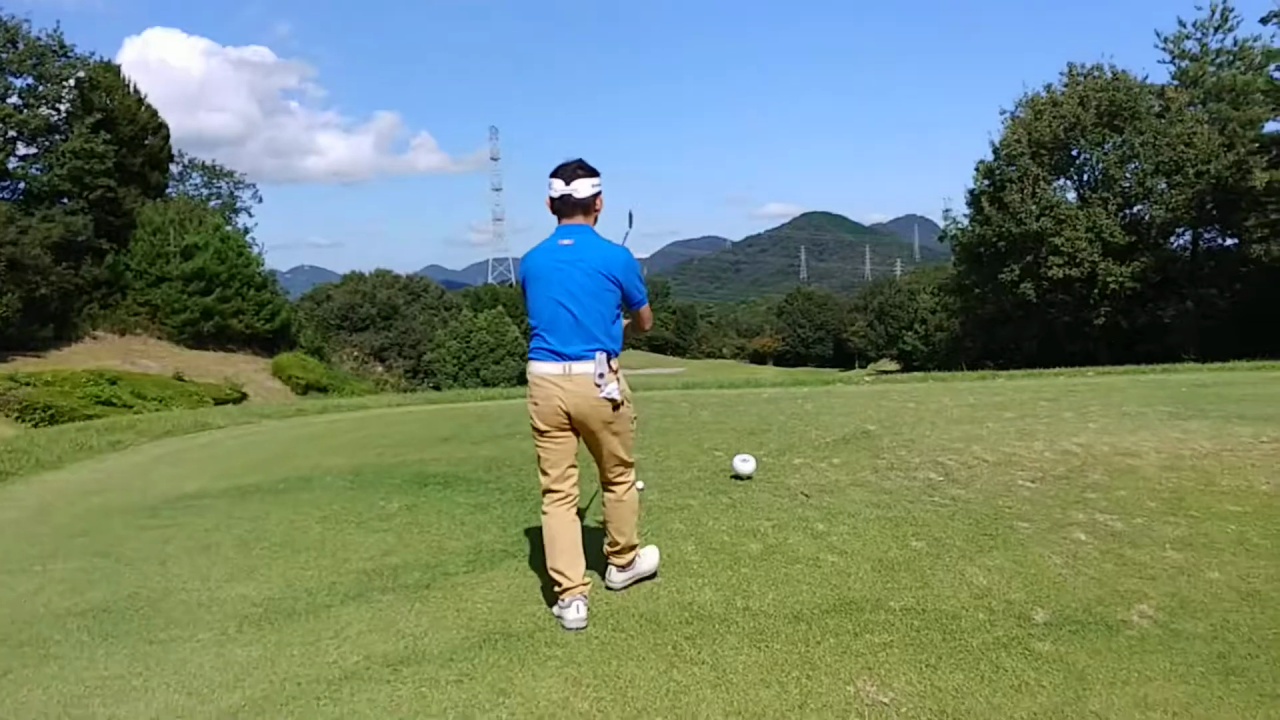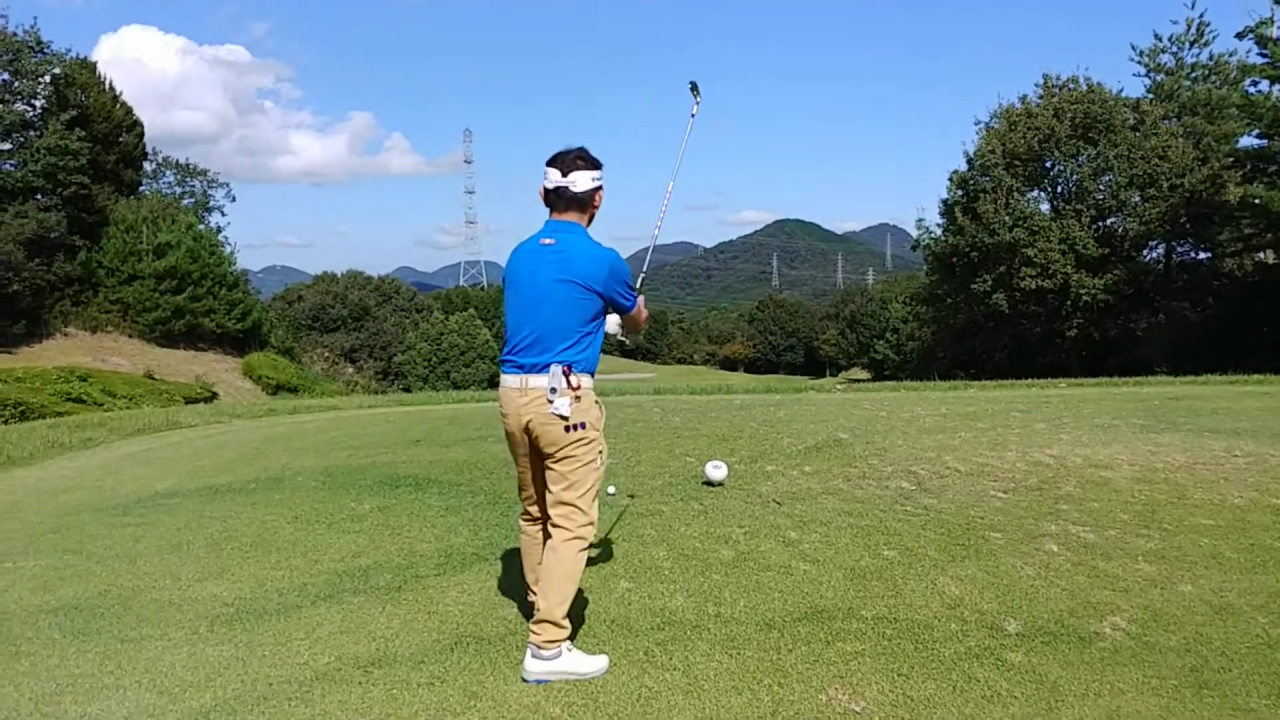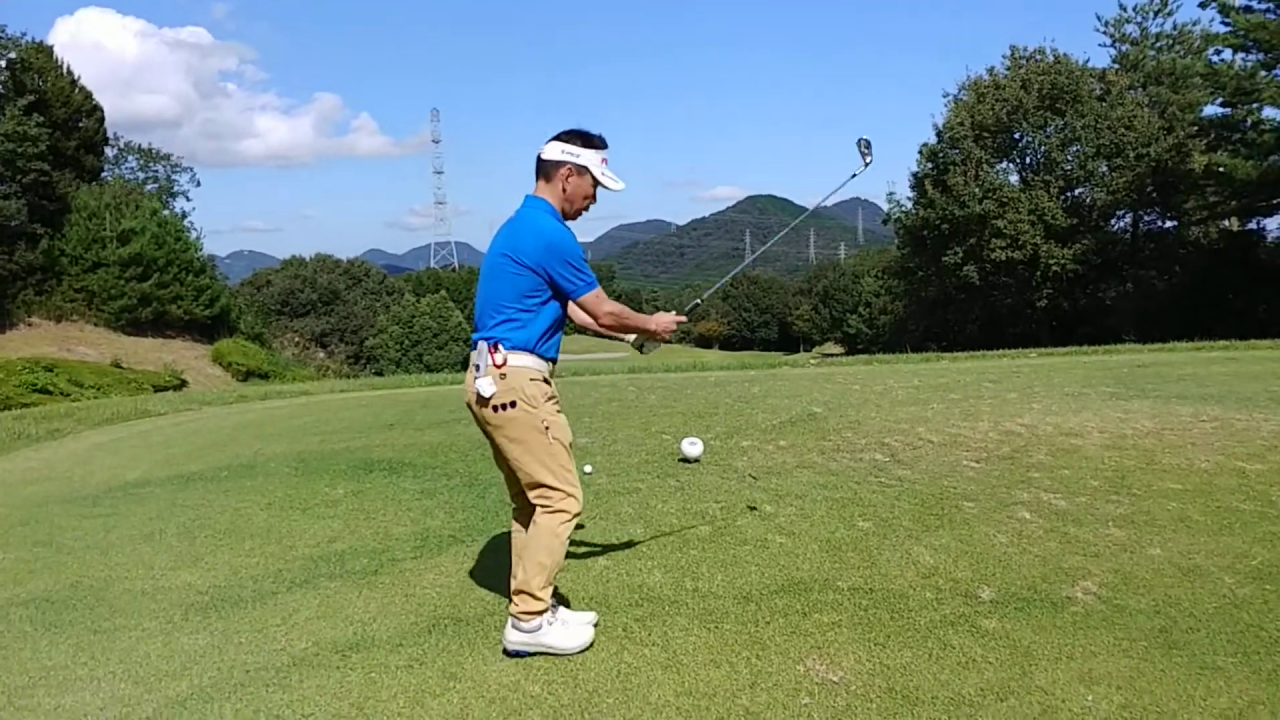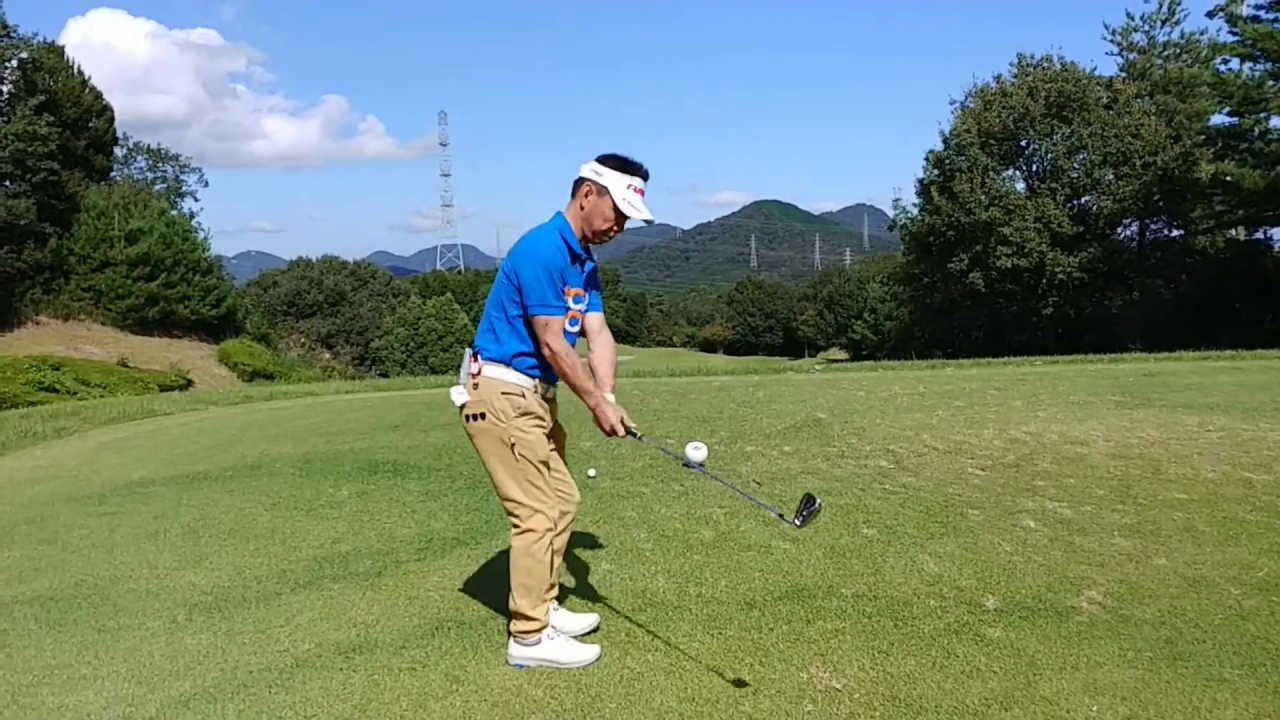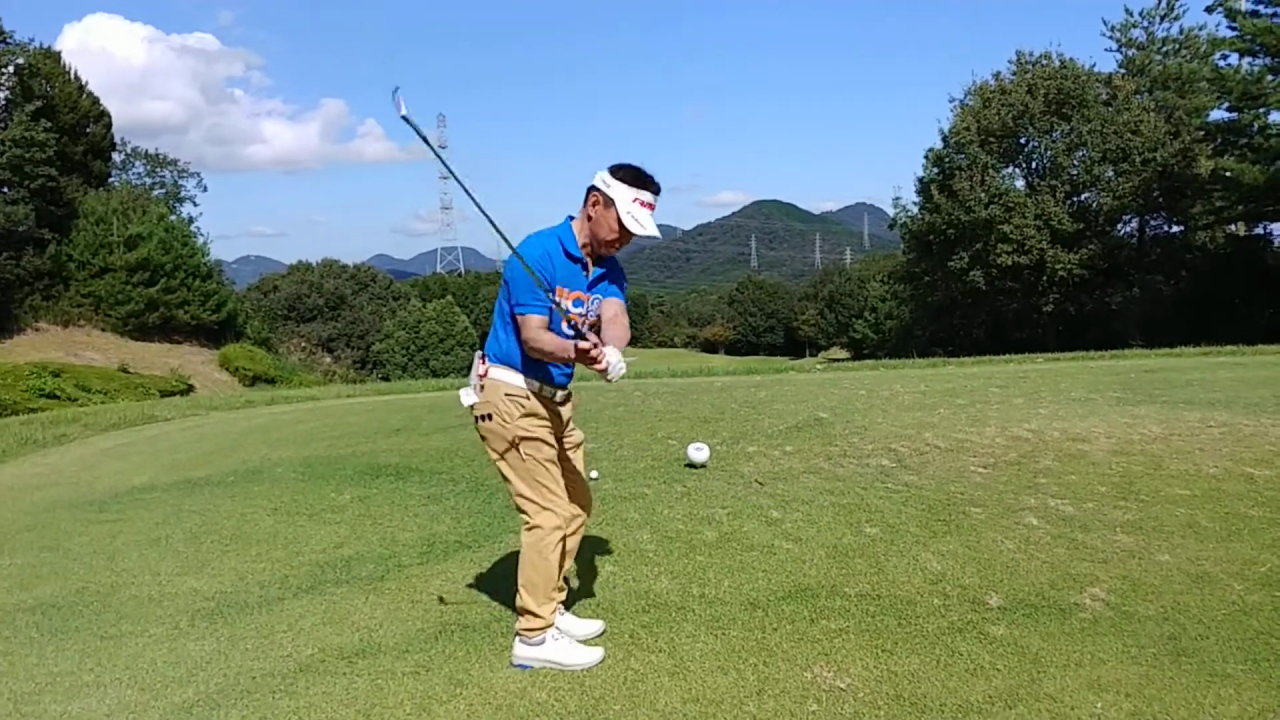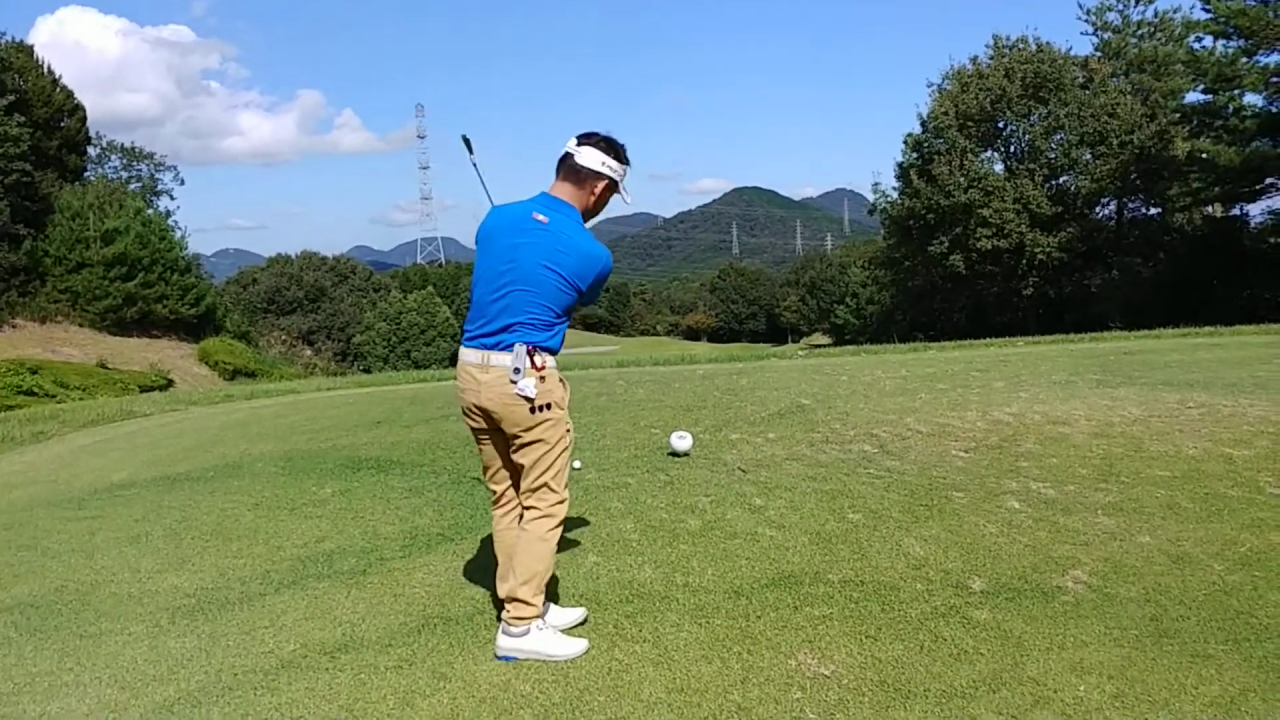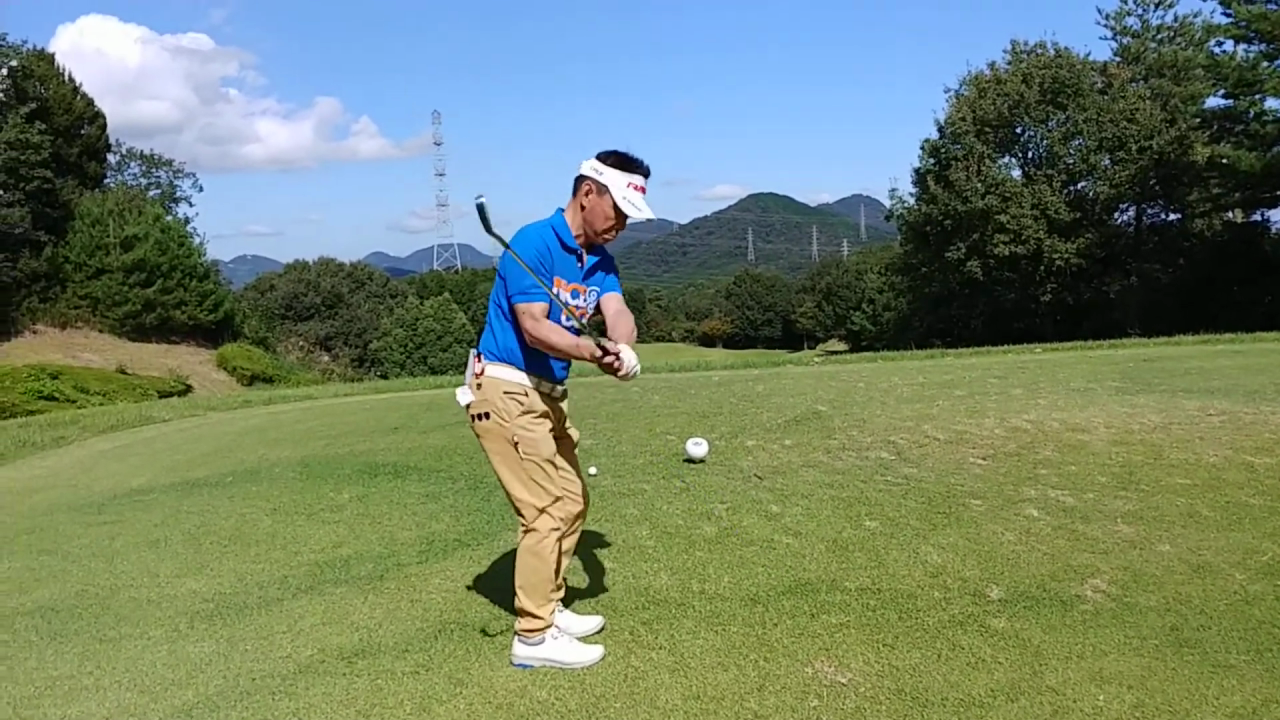
dt=0.7s
person 1, frame 1
left shoulder: (531, 262)
right shoulder: (617, 258)
right elbow: (643, 323)
left hip: (545, 382)
right hip: (599, 382)
left knee: (558, 493)
right knee: (619, 478)
left ankle: (570, 598)
right ankle: (624, 563)
person 1, frame 2
left shoulder: (519, 257)
right shoulder: (603, 261)
right elbow: (637, 322)
right wrist: (621, 314)
left hip: (514, 395)
right hip: (567, 400)
left knee: (535, 512)
right knee: (572, 523)
left ankle: (543, 603)
right ankle: (546, 647)
person 1, frame 3
left shoulder: (522, 226)
right shoulder: (549, 235)
left elbow: (565, 308)
right elbow: (603, 312)
left wrist: (631, 332)
right wrist: (652, 325)
left hip: (497, 377)
right hip: (516, 380)
left knee: (532, 501)
right knee: (558, 497)
left ankle: (537, 606)
right ankle: (527, 619)
person 1, frame 4
left shoulder: (583, 261)
right shoulder: (543, 248)
left elbow: (598, 333)
right elbow: (551, 342)
left wrist: (607, 396)
right wrist: (597, 404)
left hip: (530, 394)
right hip: (502, 393)
left knee: (561, 502)
right knee: (535, 513)
left ankle: (543, 607)
right ankle: (529, 636)
person 1, frame 5
left shoulder: (609, 270)
right shoulder: (538, 252)
left elbow: (615, 320)
right elbow: (535, 339)
left wrist: (611, 353)
right wrist: (577, 350)
left hip: (551, 397)
right hip: (510, 394)
left knee: (576, 507)
right knee: (546, 513)
left ankle: (547, 611)
right ankle: (534, 637)
person 1, frame 6
left shoulder: (496, 218)
right shoulder: (594, 256)
left hip: (472, 372)
right hip: (527, 380)
left knee: (508, 497)
right knee: (544, 503)
left ankle: (524, 604)
right ankle: (520, 628)
person 1, frame 7
left shoulder: (601, 261)
right shoulder: (533, 243)
left elbow: (619, 310)
right elbow: (535, 330)
left wrist: (622, 348)
right wrist: (591, 353)
left hip: (547, 395)
right hip: (507, 392)
left knee: (571, 503)
right knee: (544, 514)
left ankle: (547, 609)
right ankle: (534, 636)
